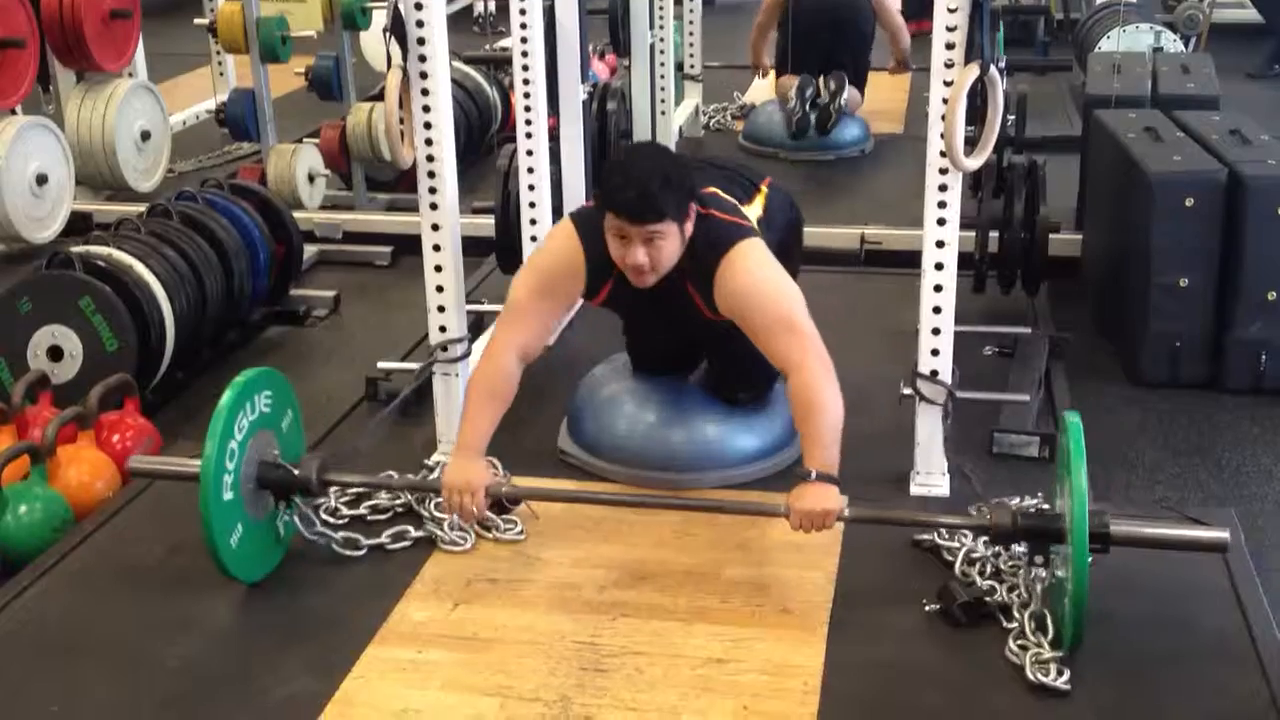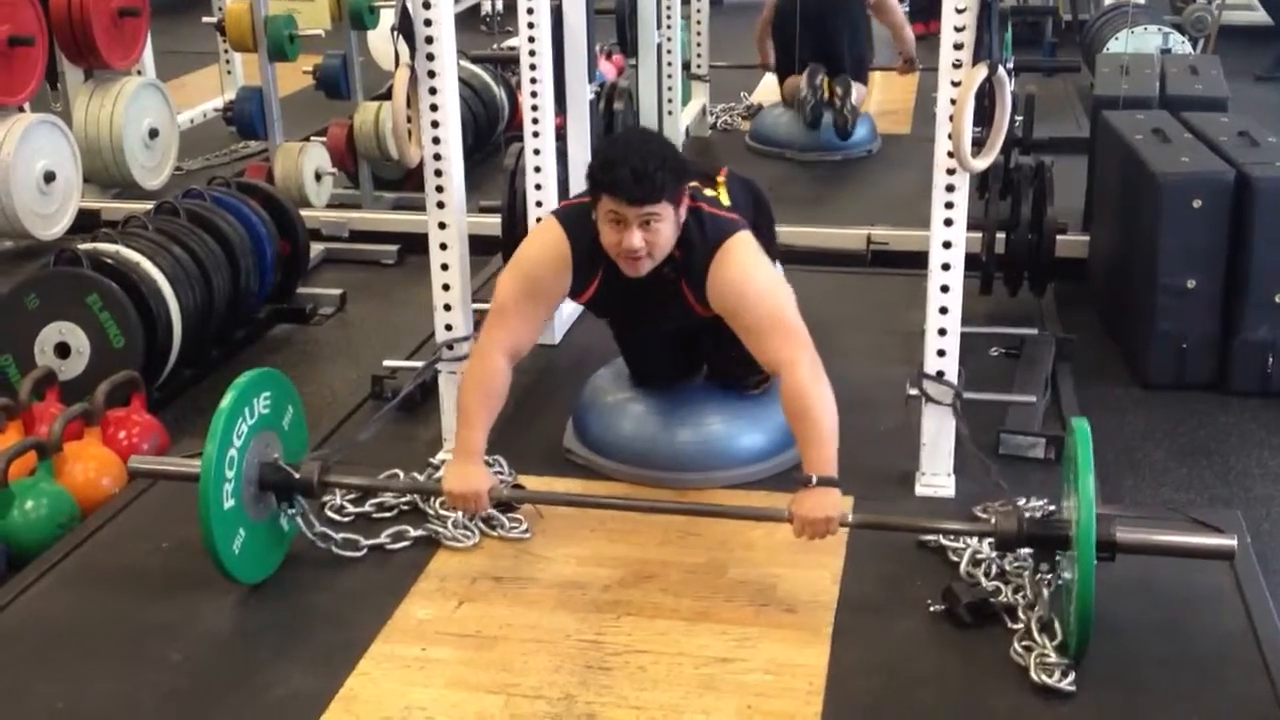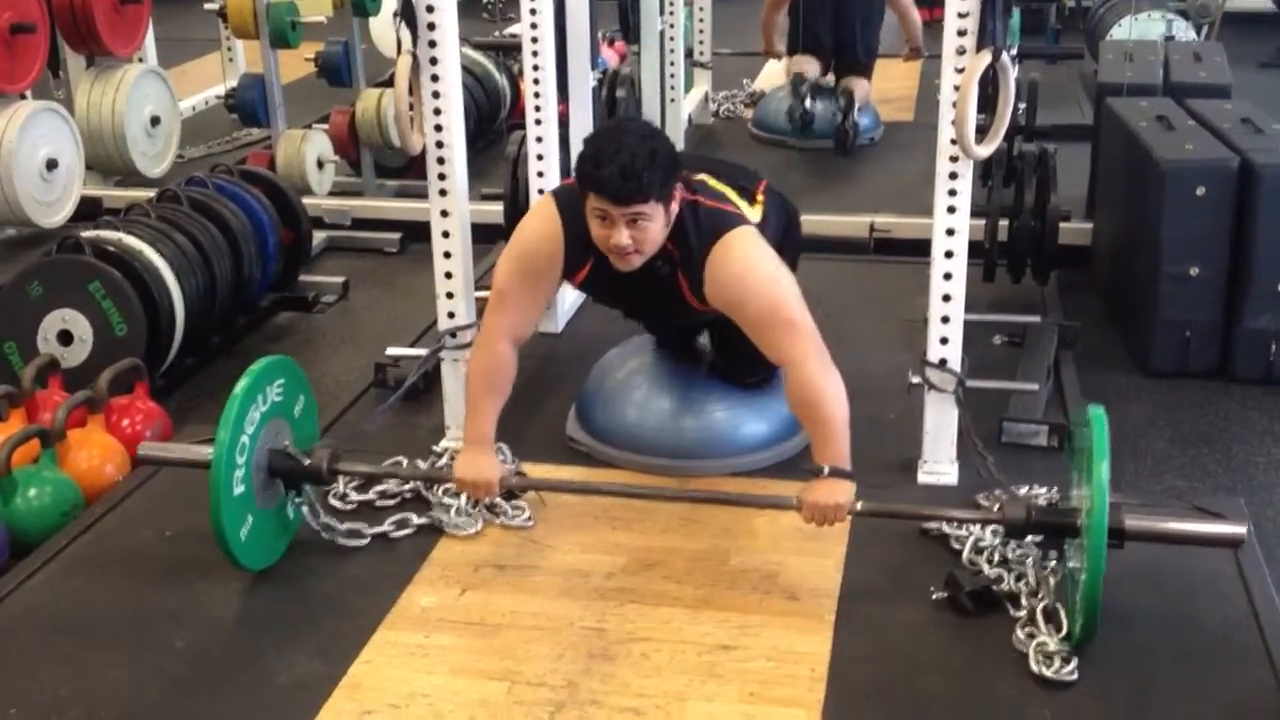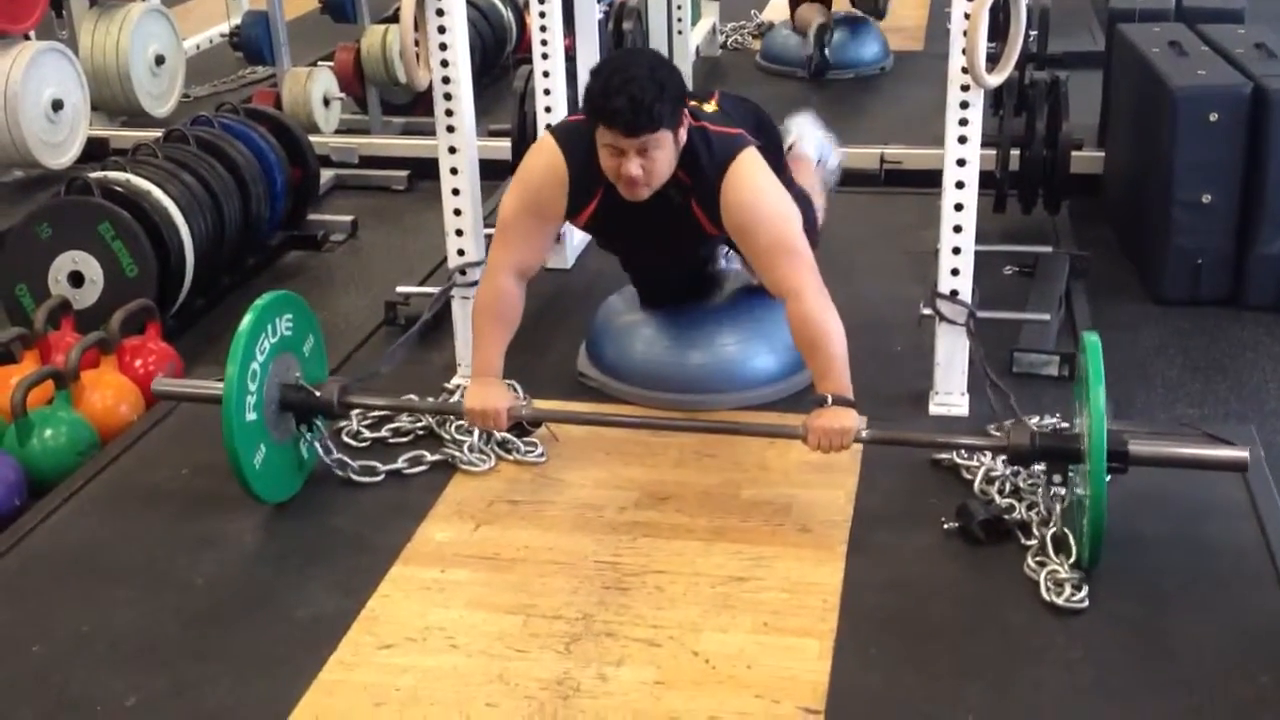
dt=1s
person 1, frame 1
left shoulder: (739, 260)
right shoulder: (576, 243)
left elbow: (809, 364)
right elbow: (509, 349)
left wrist: (819, 478)
right wrist: (468, 456)
left knee: (740, 390)
right knee: (655, 368)
right ankle: (695, 337)
person 1, frame 2
left shoulder: (730, 255)
right shoulder: (560, 242)
left elbow: (798, 363)
right elbow: (497, 349)
left wrist: (820, 485)
right wrist: (467, 460)
left knee: (743, 377)
right knee: (657, 377)
right ankle: (692, 342)
person 1, frame 3
left shoulder: (730, 250)
right shoulder: (553, 225)
left elbow: (804, 357)
right elbow: (500, 335)
left wrist: (832, 474)
right wrist: (478, 446)
left knee: (745, 373)
person 1, frame 4
left shoulder: (735, 167)
right shoulder: (557, 160)
left elbow: (800, 289)
right elbow: (507, 271)
left wrist: (836, 401)
right wrist: (486, 378)
right knee: (666, 300)
left ankle: (805, 147)
right ankle: (712, 259)
